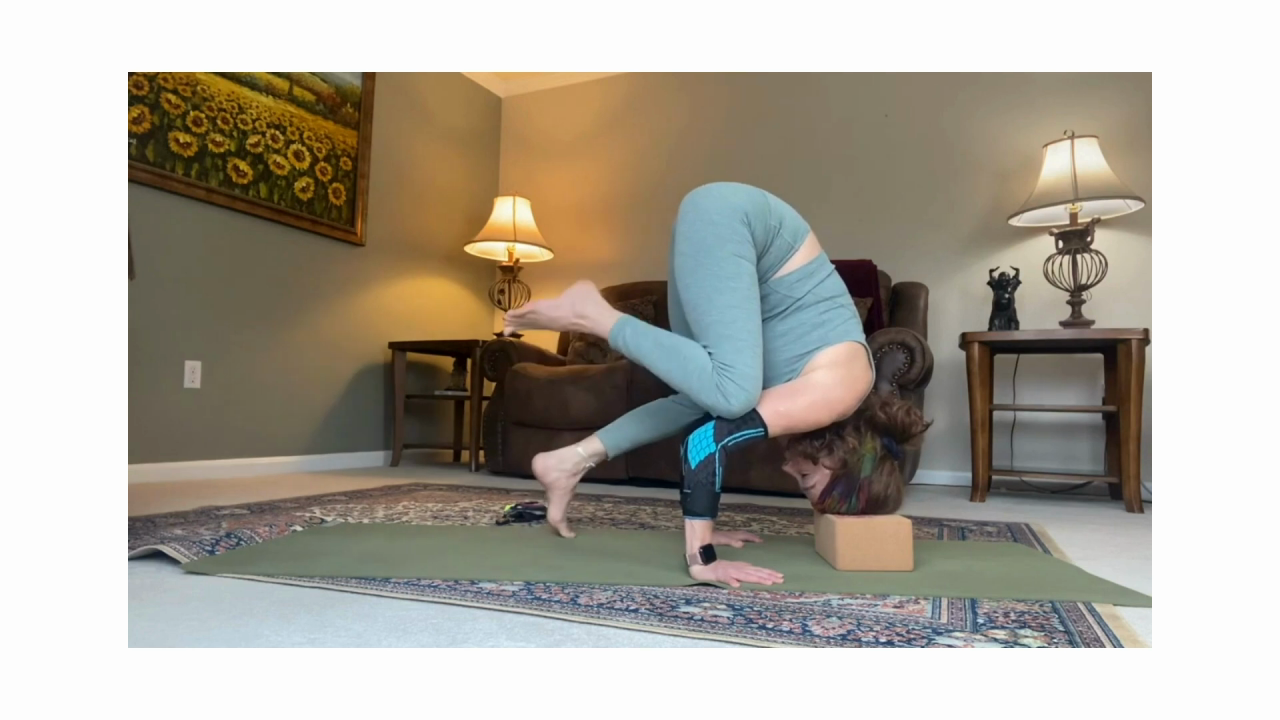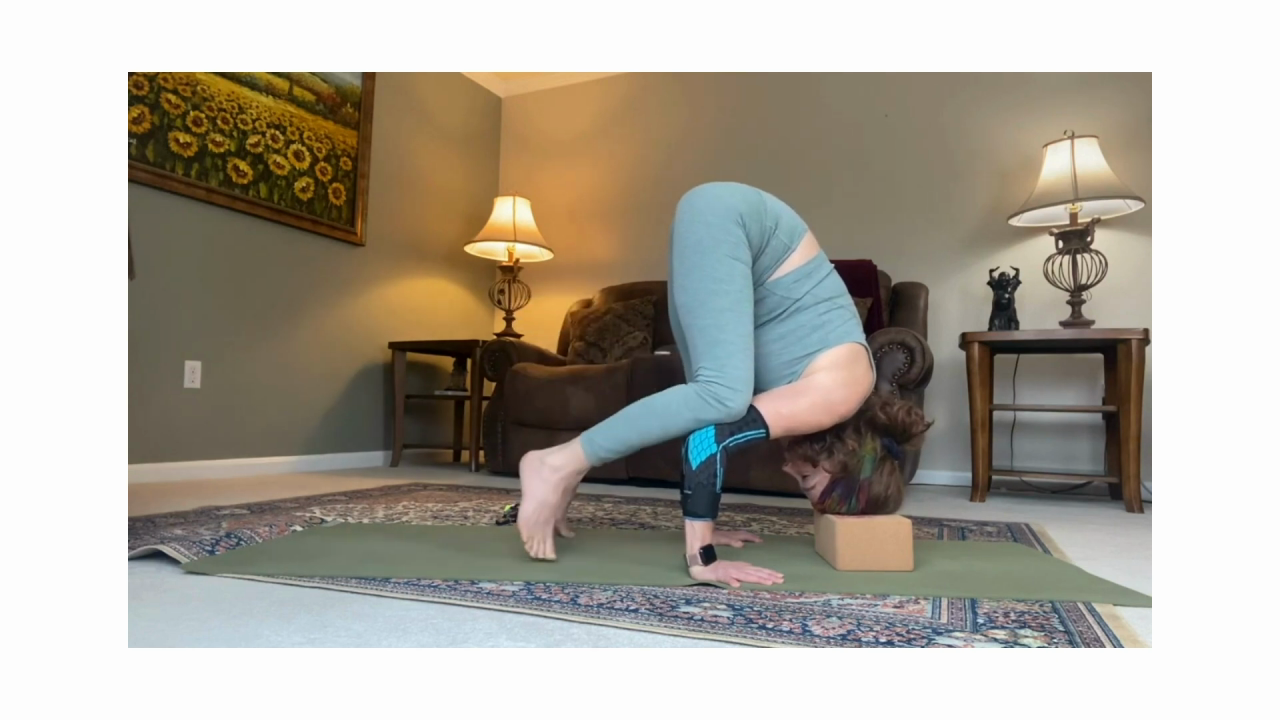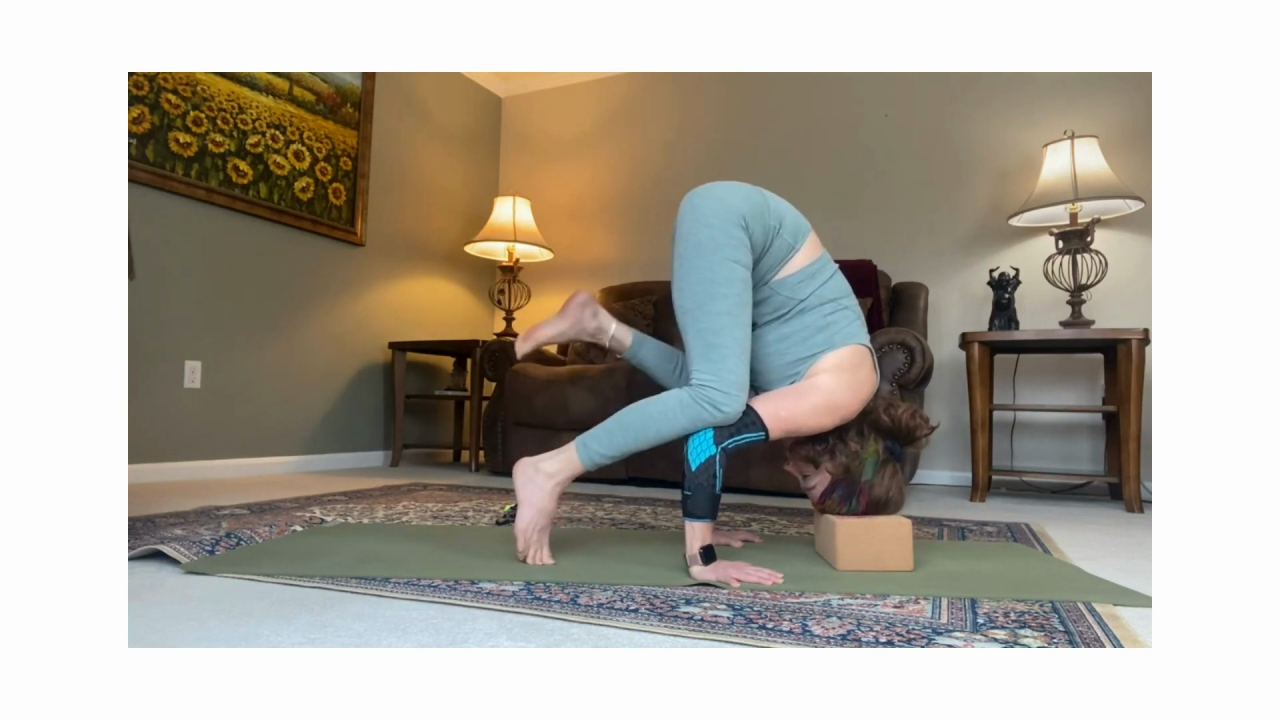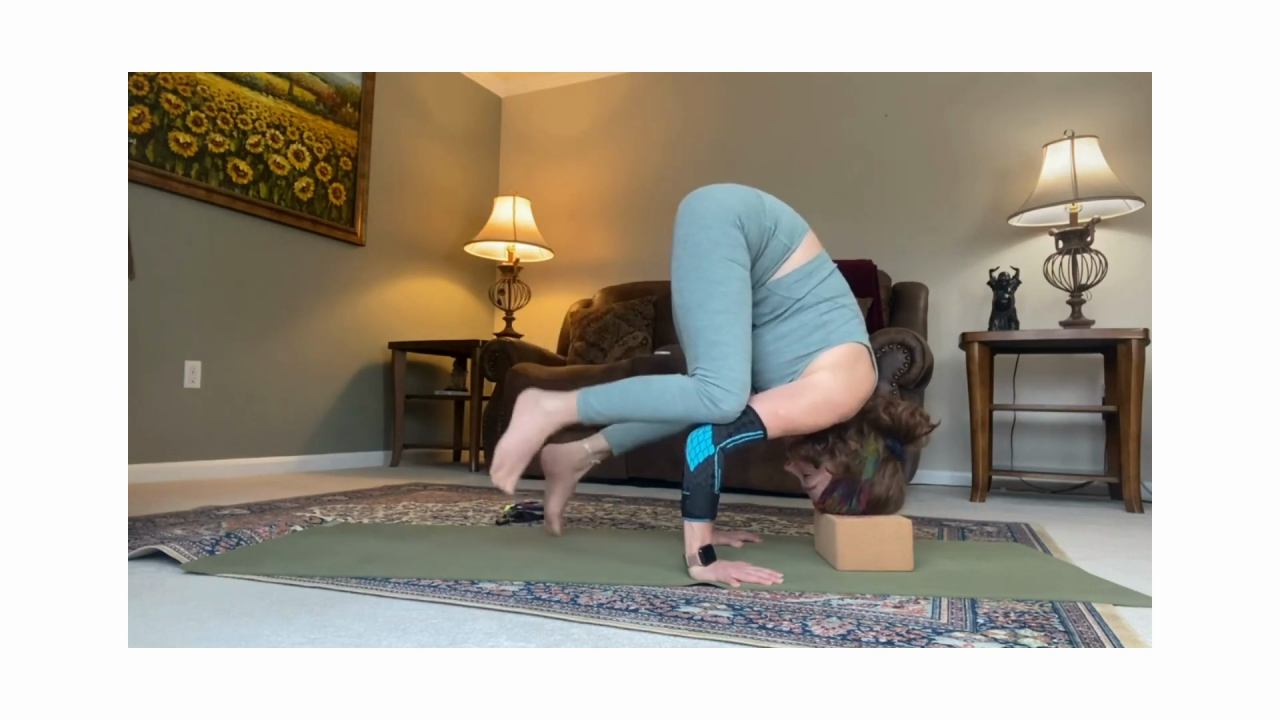
dt=1s
person 1, frame 1
left shoulder: (837, 386)
right shoulder: (836, 393)
right elbow: (710, 442)
left wrist: (702, 529)
right wrist: (702, 560)
left hip: (730, 226)
right hip: (726, 218)
left knee: (708, 396)
right knee: (729, 394)
left ankle: (572, 462)
right ankle: (593, 315)
person 1, frame 2
left shoulder: (838, 385)
right shoulder: (837, 395)
right elbow: (712, 441)
left wrist: (703, 525)
right wrist: (701, 559)
left hip: (733, 226)
right hip: (723, 218)
left knee: (711, 399)
right knee: (721, 398)
left ankle: (574, 463)
right ankle: (558, 465)
person 1, frame 3
left shoulder: (846, 384)
right shoulder: (839, 397)
right elbow: (714, 438)
left wrist: (704, 528)
right wrist: (701, 560)
left hip: (735, 225)
right hip: (727, 218)
left knee: (712, 397)
right knee: (717, 401)
left ankle: (602, 326)
right ankle: (550, 472)
person 1, frame 4
left shoulder: (840, 387)
right shoulder: (838, 396)
right elbow: (711, 441)
left wrist: (704, 528)
right wrist: (699, 560)
left hip: (736, 228)
right hip: (723, 219)
left knee: (709, 399)
right knee: (719, 399)
left ankle: (580, 455)
right ankle: (551, 410)
